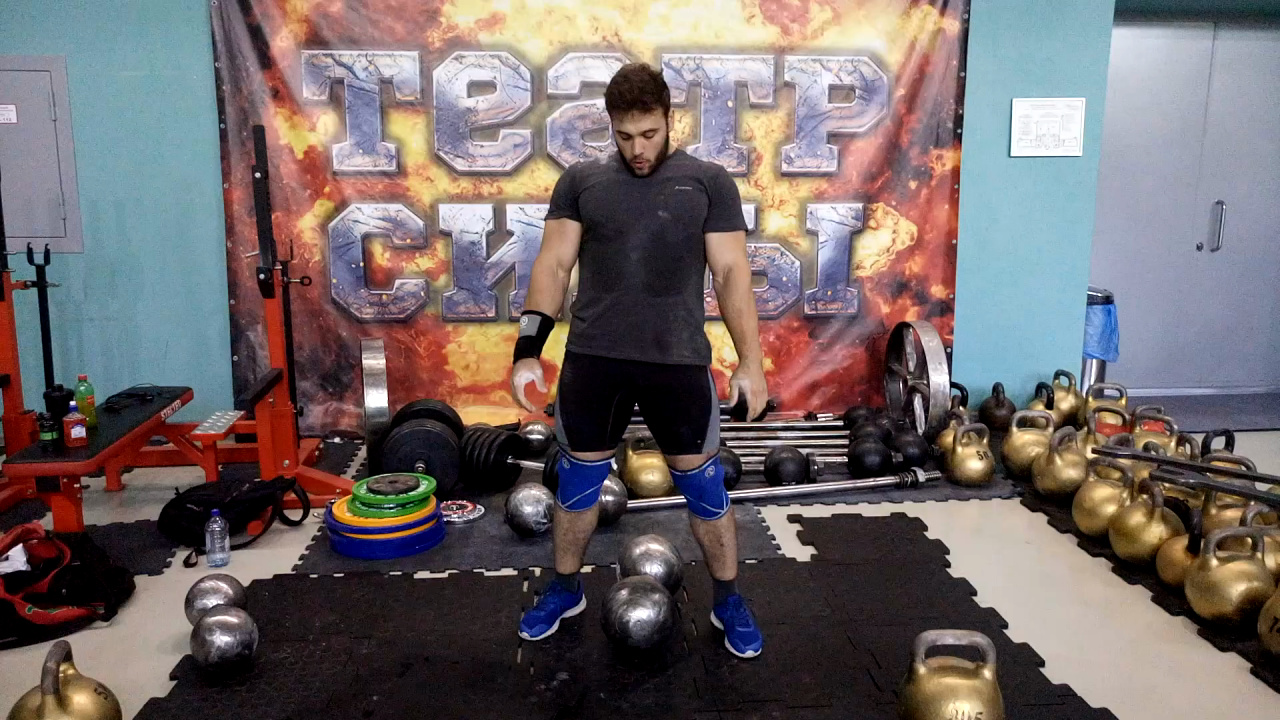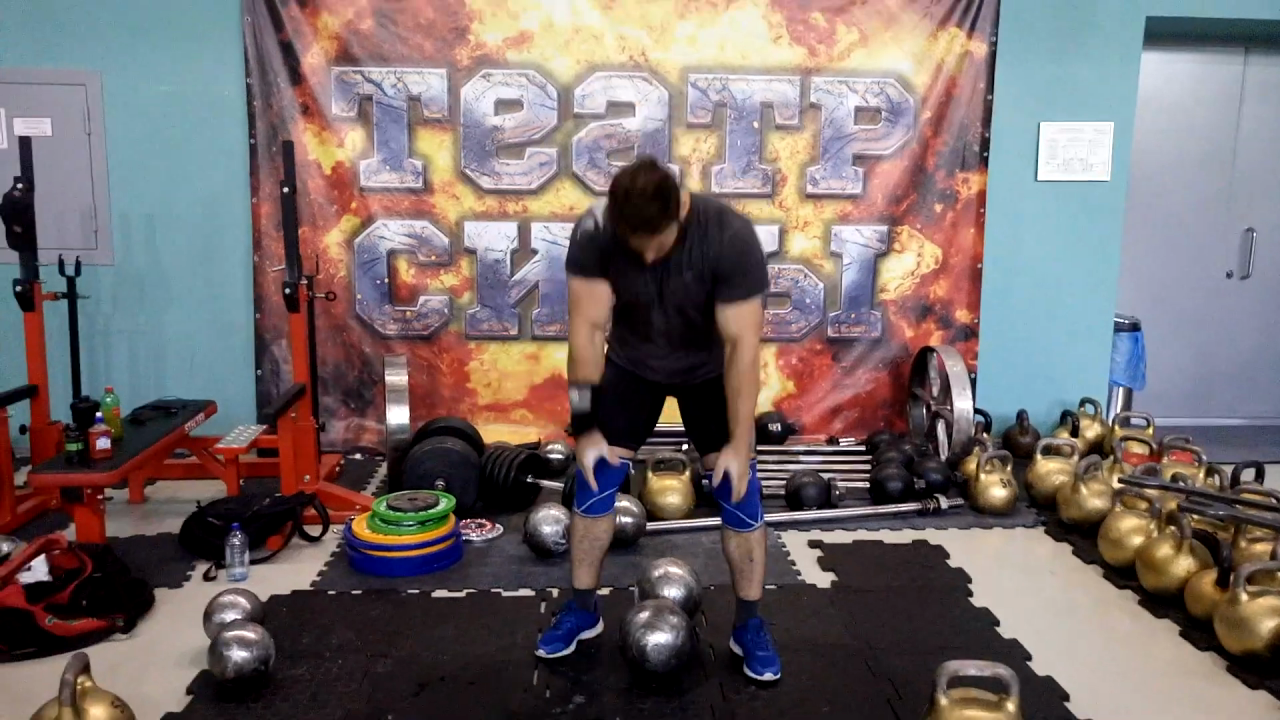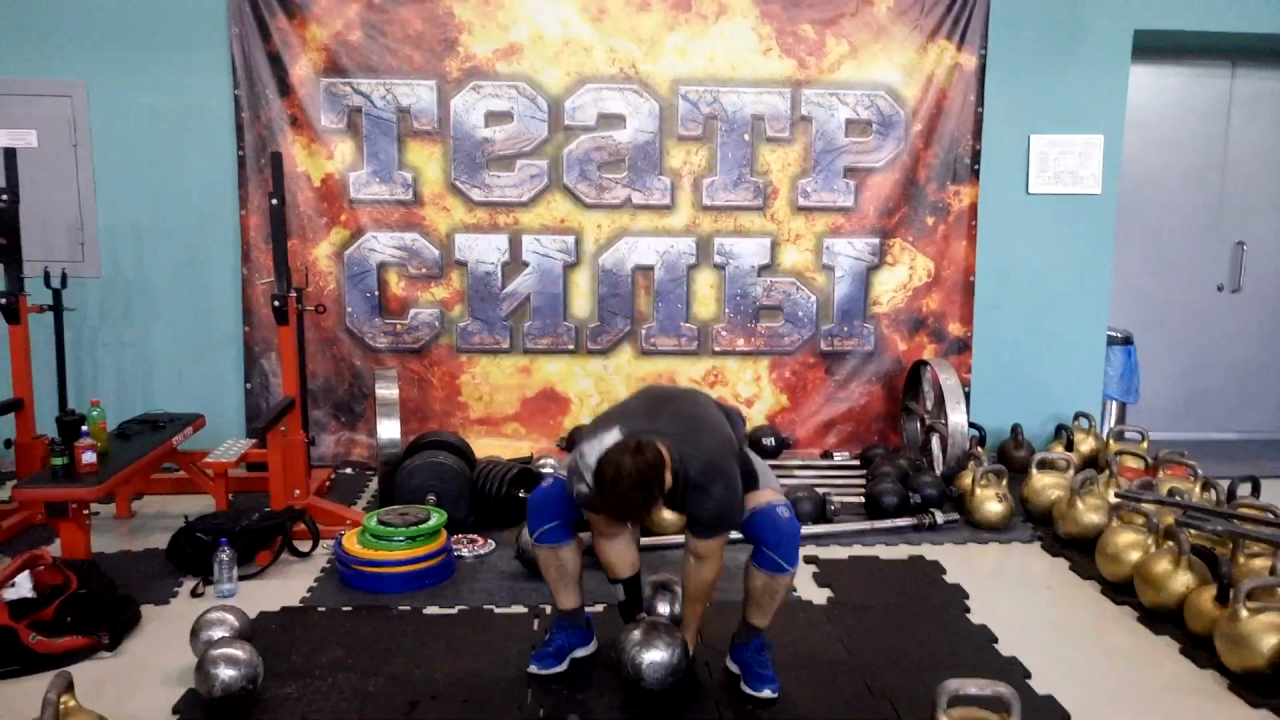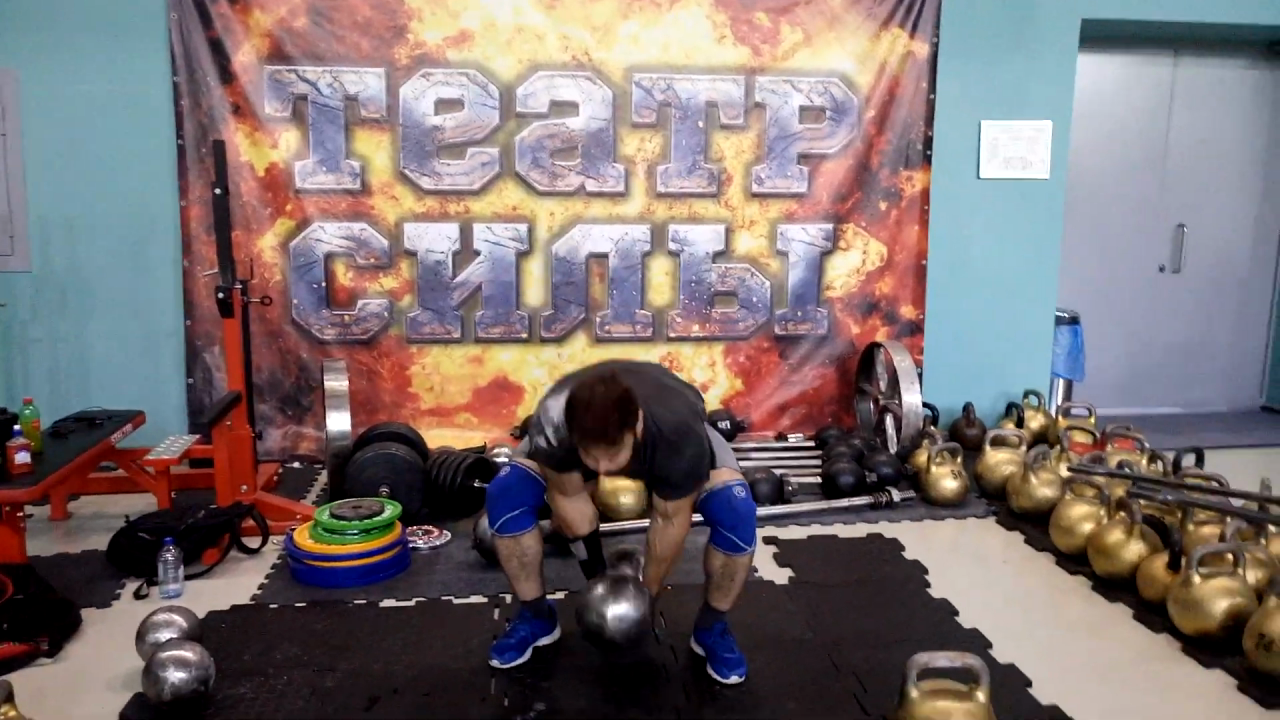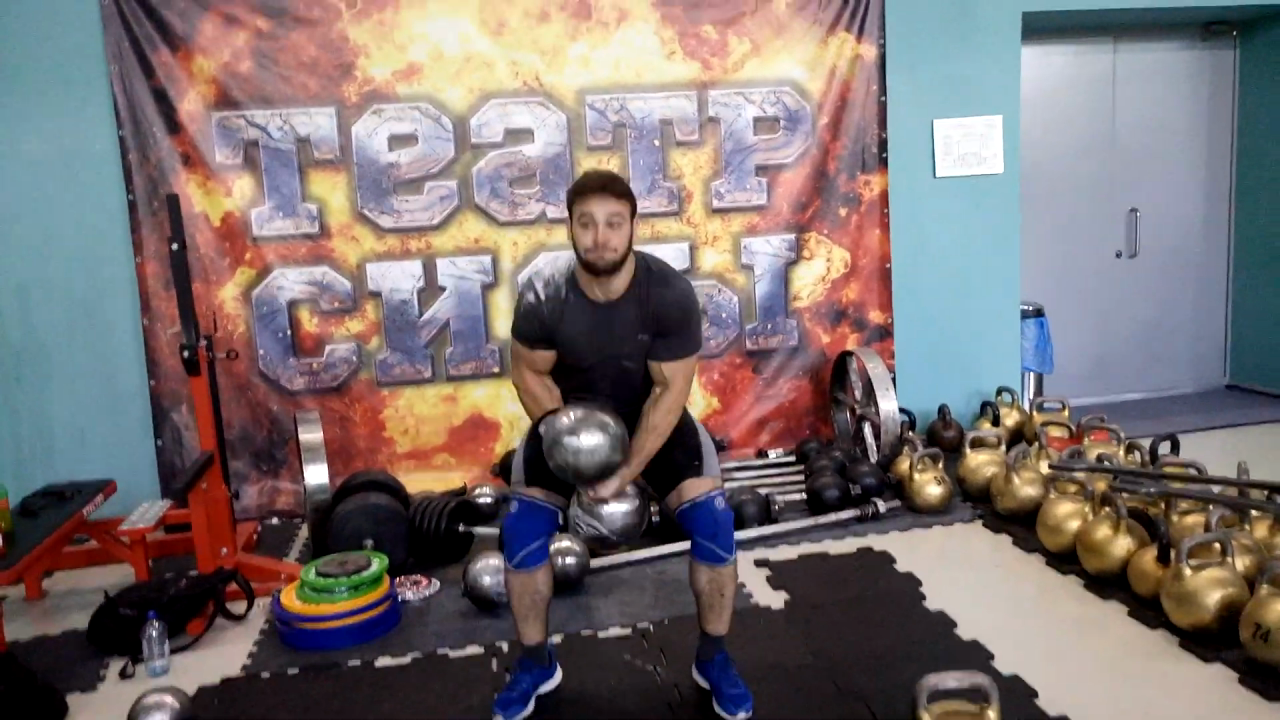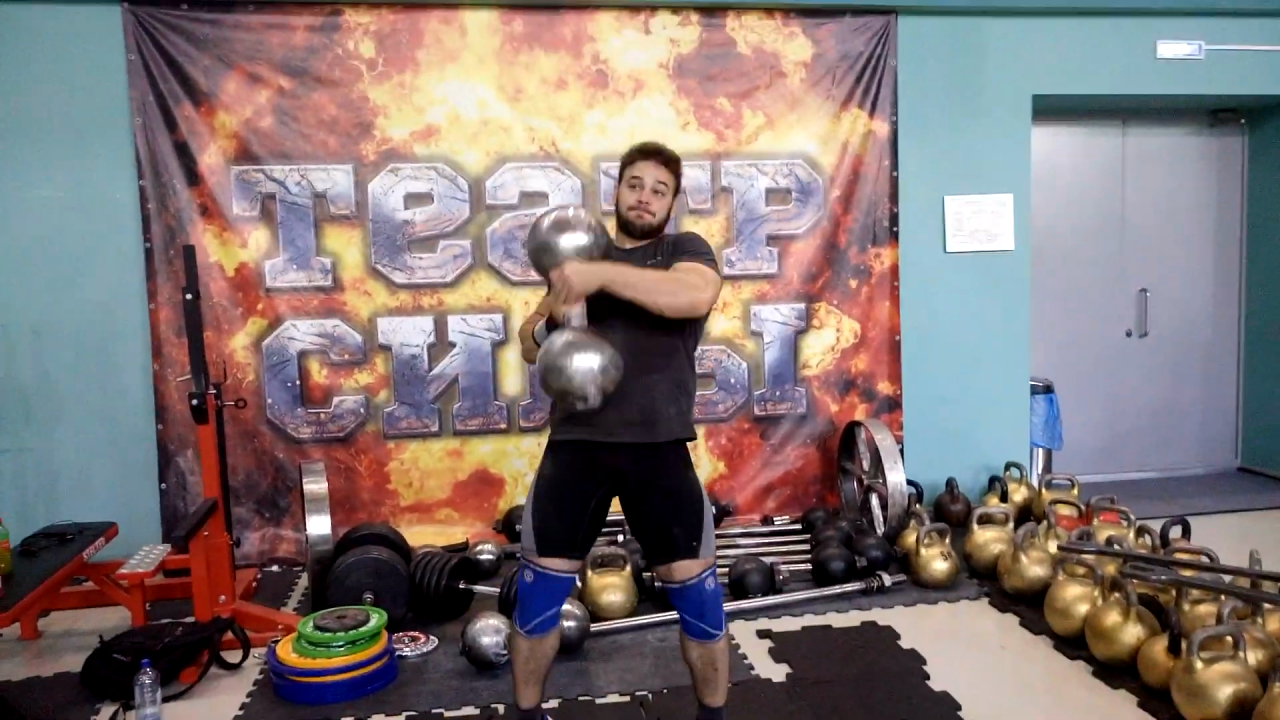
dt=0.3s
person 1, frame 1
left shoulder: (708, 181)
right shoulder: (582, 179)
left elbow: (731, 273)
right elbow: (552, 266)
left wrist: (751, 360)
right wrist: (527, 351)
left hip: (678, 359)
right hip: (593, 356)
left knee: (701, 481)
right knee: (579, 476)
left ankle: (728, 601)
right ankle: (564, 589)
person 1, frame 2
left shoulder: (728, 236)
right shoulder: (595, 232)
left elbow: (741, 342)
right elbow: (588, 327)
left wrist: (741, 439)
right wrist: (584, 425)
left hip: (707, 367)
right hip: (632, 363)
left knee: (737, 490)
right knee: (596, 480)
left ankle: (749, 623)
right ankle: (581, 608)
person 1, frame 3
left shoulder: (714, 477)
right shoulder: (590, 467)
left elbow: (704, 560)
right elbow: (610, 539)
left wrist: (690, 628)
right wrist: (632, 616)
left hip: (713, 450)
left knee: (780, 533)
right knee: (545, 509)
left ankle: (749, 643)
right ankle: (571, 627)
person 1, frame 4
left shoulder: (679, 435)
right shoulder: (552, 425)
left elbow: (670, 521)
right elbow: (568, 497)
left wrist: (649, 591)
right wrist: (595, 572)
left hip: (669, 427)
right hip: (588, 430)
left knee: (735, 511)
right knee: (507, 495)
left ankle: (712, 627)
right ankle: (534, 615)
person 1, frame 5
left shoulder: (669, 294)
right shoulder: (542, 295)
left elbow: (671, 390)
right elbow: (528, 375)
left wrist: (628, 472)
left hip: (651, 421)
left knee: (709, 516)
right knee: (524, 522)
left ankle: (715, 659)
right ankle: (534, 663)
person 1, frame 6
left shoulder: (687, 251)
right shoulder: (574, 256)
left elbow: (694, 295)
right elbow: (529, 344)
left wrist: (601, 274)
right wrist: (550, 316)
left hip: (658, 444)
right hip: (575, 439)
left knee: (694, 586)
right knee: (541, 586)
